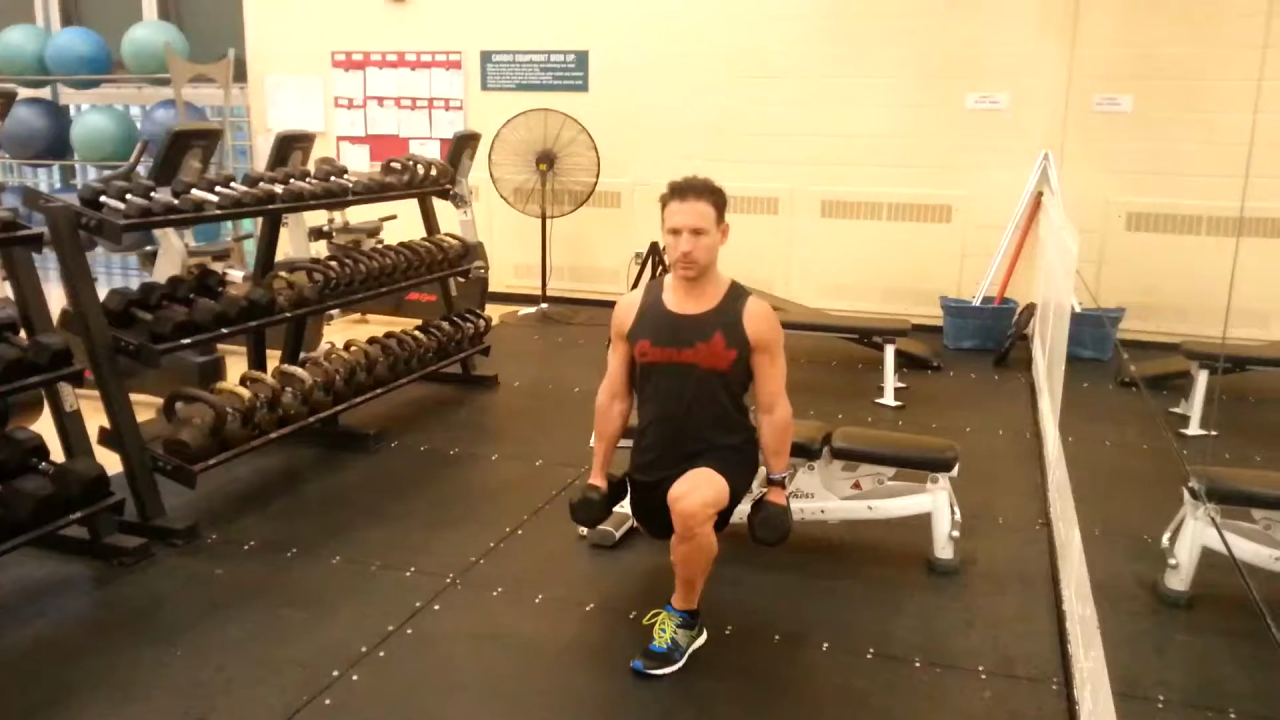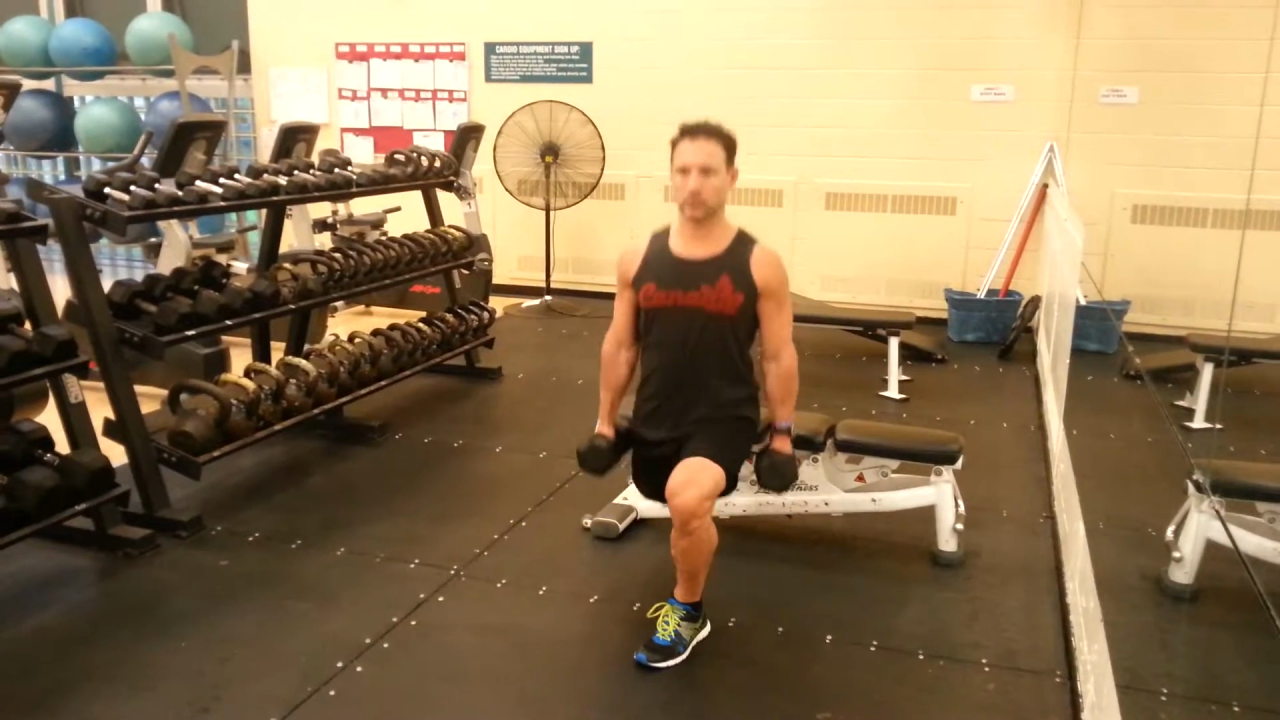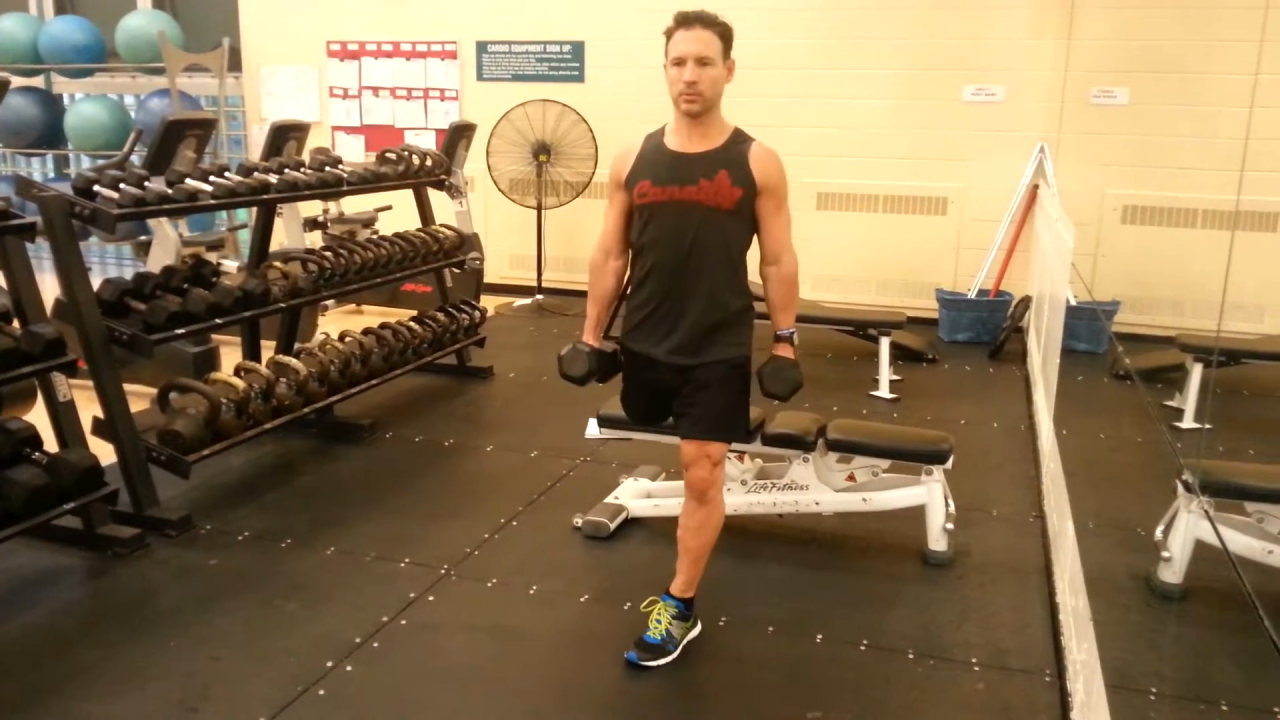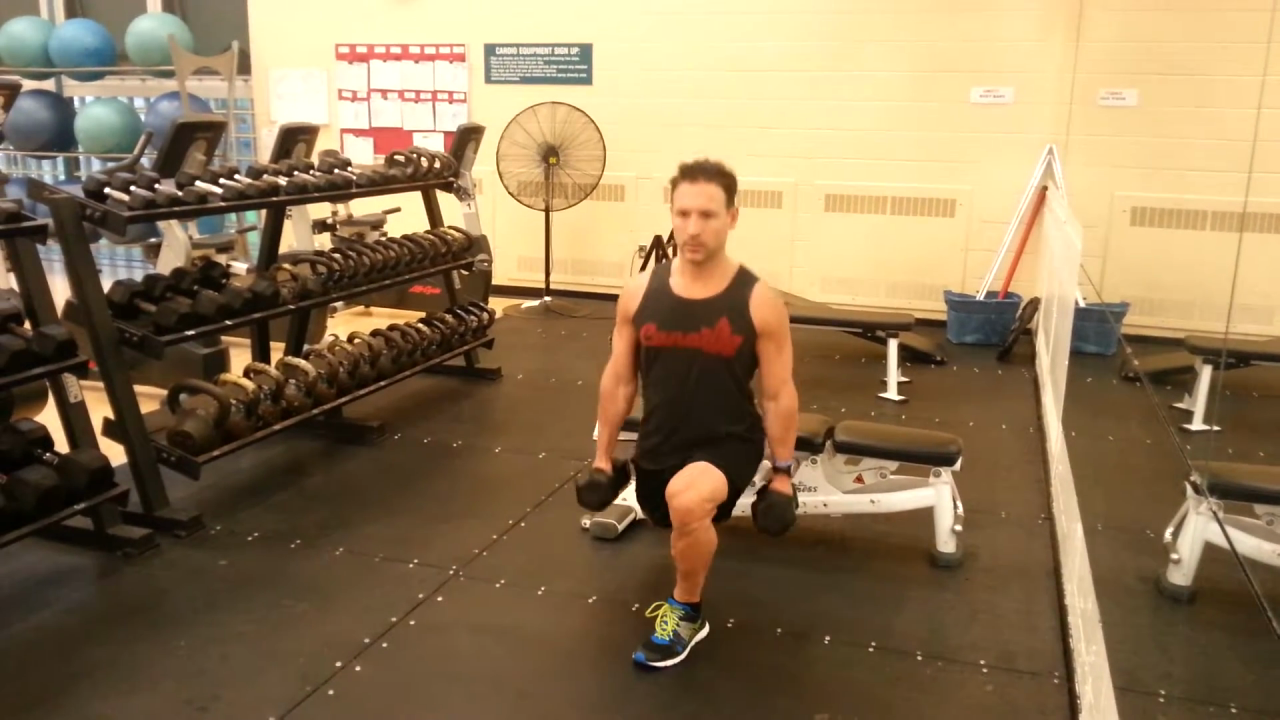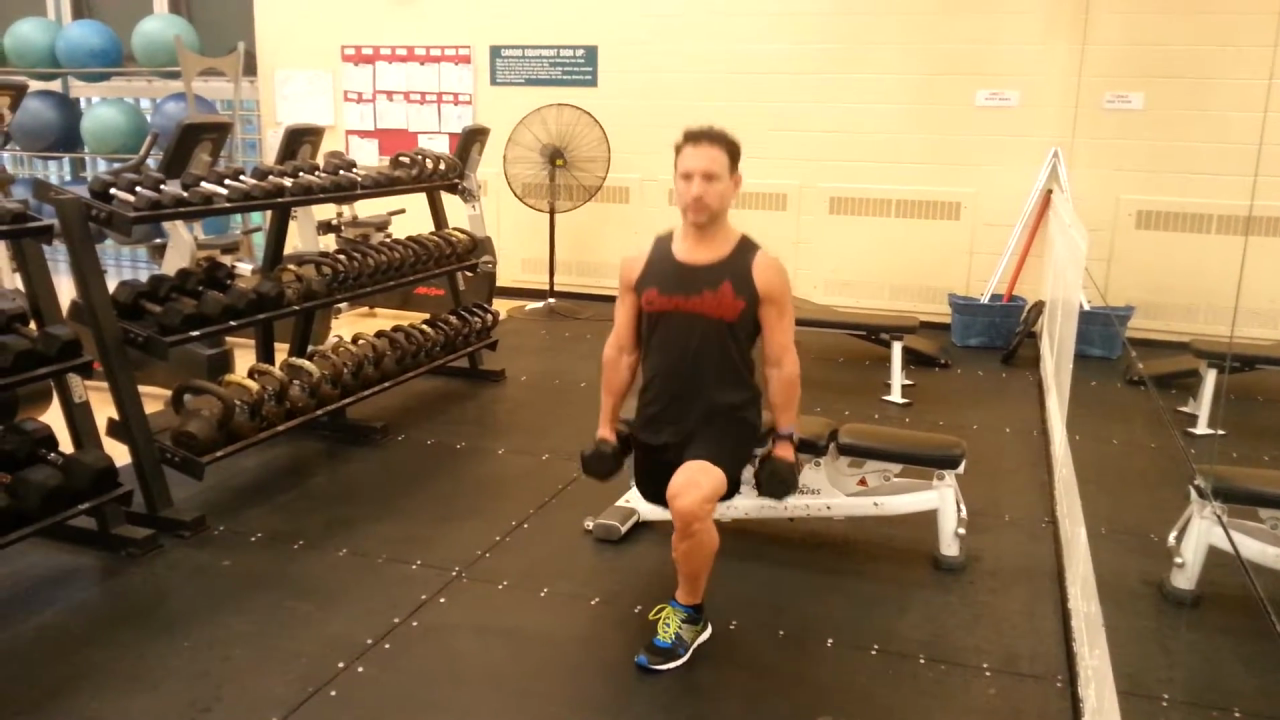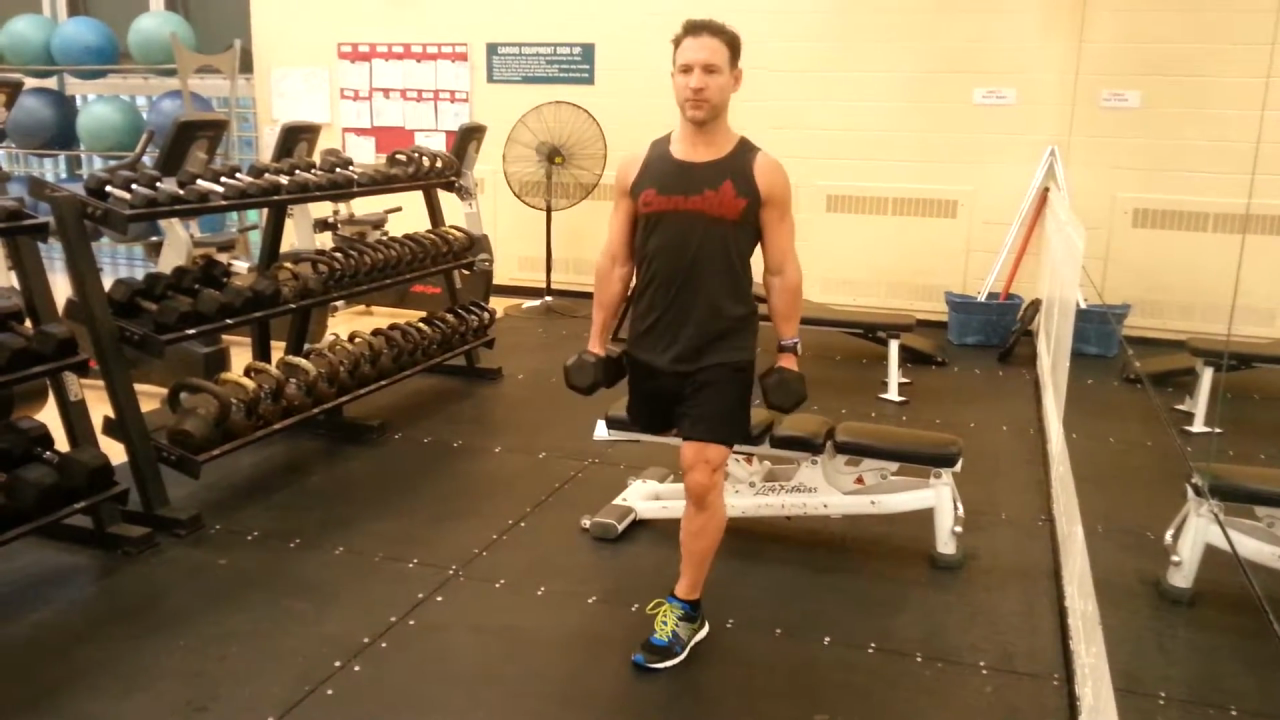
dt=0.7s
person 1, frame 1
left shoulder: (754, 317)
right shoulder: (632, 309)
left elbow: (773, 409)
right elbow: (614, 396)
left wrist: (776, 484)
right wrist: (598, 469)
left hip: (723, 454)
right hip: (653, 458)
left knee: (689, 506)
left ankle: (684, 619)
person 1, frame 2
left shoulder: (759, 264)
right shoulder: (639, 258)
left elbow: (779, 356)
right elbow: (620, 345)
left wrist: (782, 430)
right wrist: (606, 418)
left hip: (724, 416)
right hip: (655, 416)
left knee: (686, 502)
right knee: (661, 492)
left ankle: (687, 611)
person 1, frame 3
left shoulder: (756, 162)
right shoulder: (633, 160)
left elbow: (779, 261)
right elbow: (610, 255)
left wrist: (784, 340)
right wrist: (592, 331)
left hip: (718, 347)
right hip: (645, 340)
left knee: (701, 477)
right knee: (686, 453)
left ankle: (679, 608)
person 1, frame 4
left shoulder: (759, 302)
right shoulder: (639, 293)
left elbow: (779, 396)
right elbow: (618, 380)
left wrist: (782, 471)
right wrist: (603, 452)
left hip: (728, 441)
right hip: (659, 445)
left knee: (687, 501)
right knee: (671, 508)
left ankle: (687, 612)
person 1, frame 5
left shoulder: (761, 270)
right shoulder: (642, 262)
left elbow: (781, 363)
right elbow: (622, 350)
left wrist: (784, 439)
right wrist: (606, 421)
left hip: (727, 417)
right hip: (658, 419)
left knee: (688, 505)
right knee: (669, 499)
left ankle: (689, 615)
person 1, frame 6
left shoulder: (761, 172)
right shoulder: (638, 167)
left elbow: (782, 270)
right elbow: (616, 262)
left wrist: (787, 350)
right wrist: (597, 337)
left hip: (722, 352)
right hip: (650, 346)
left knee: (701, 479)
right knee: (691, 459)
left ankle: (686, 610)
